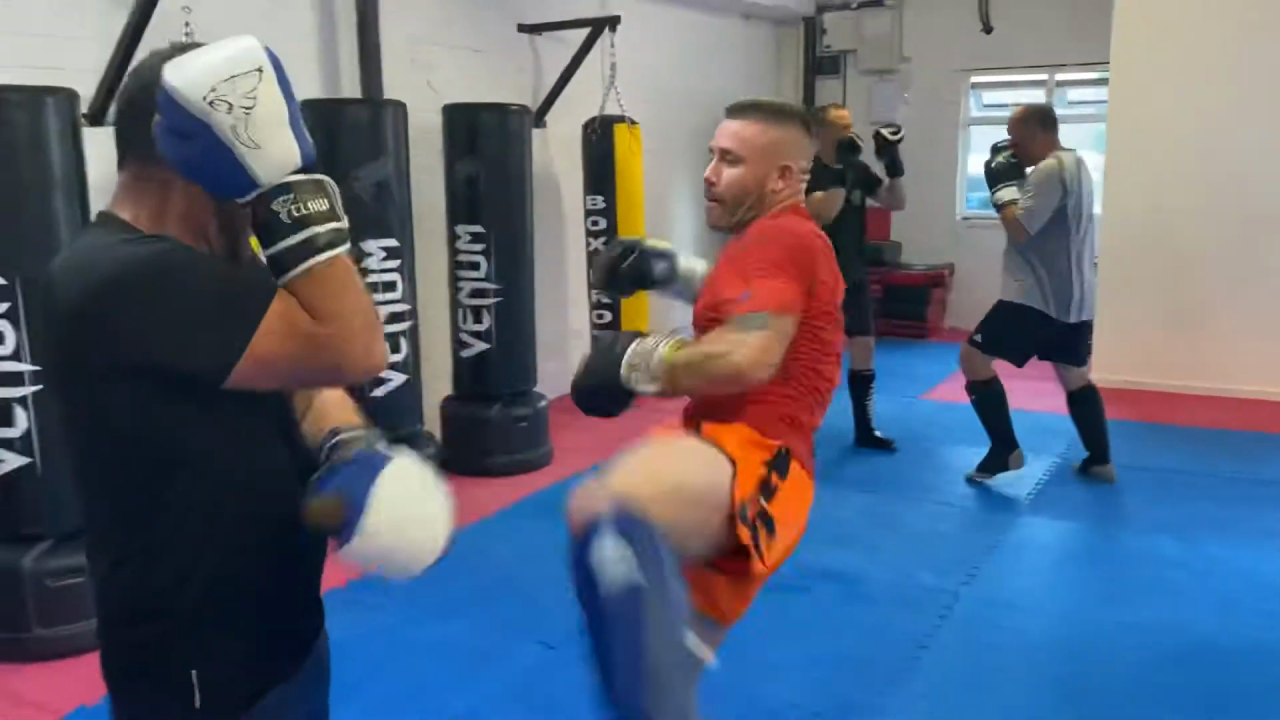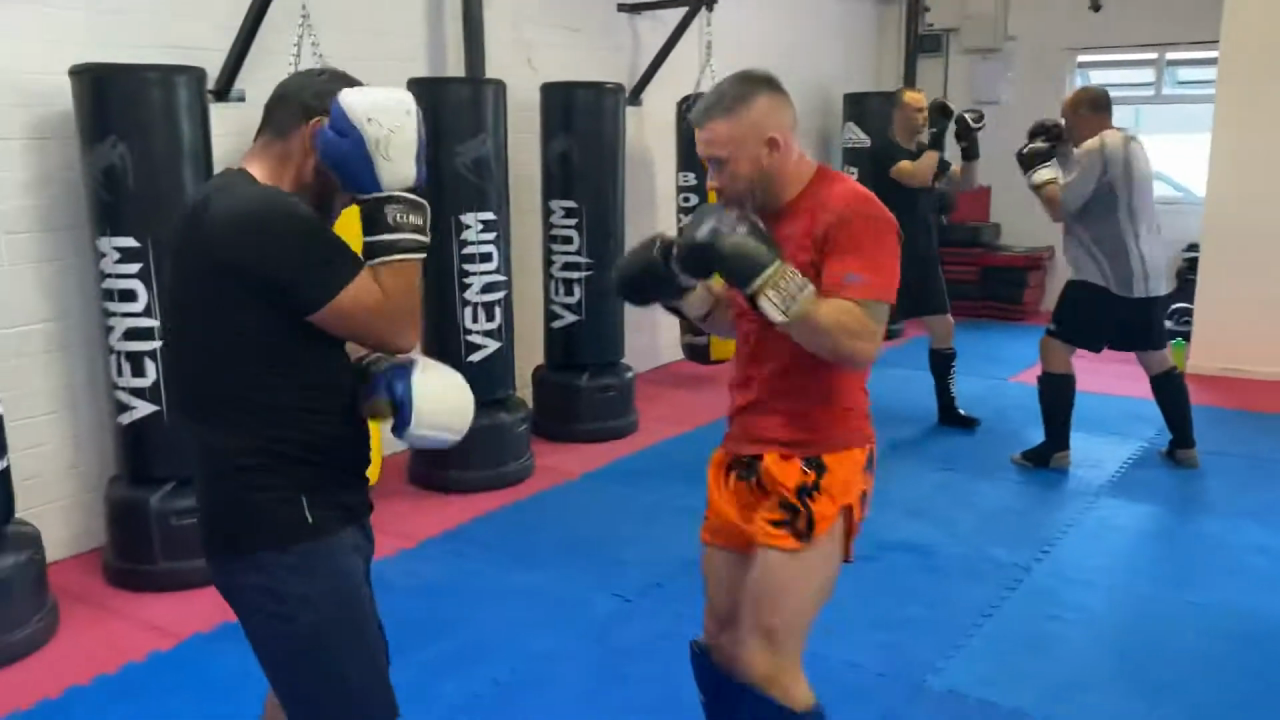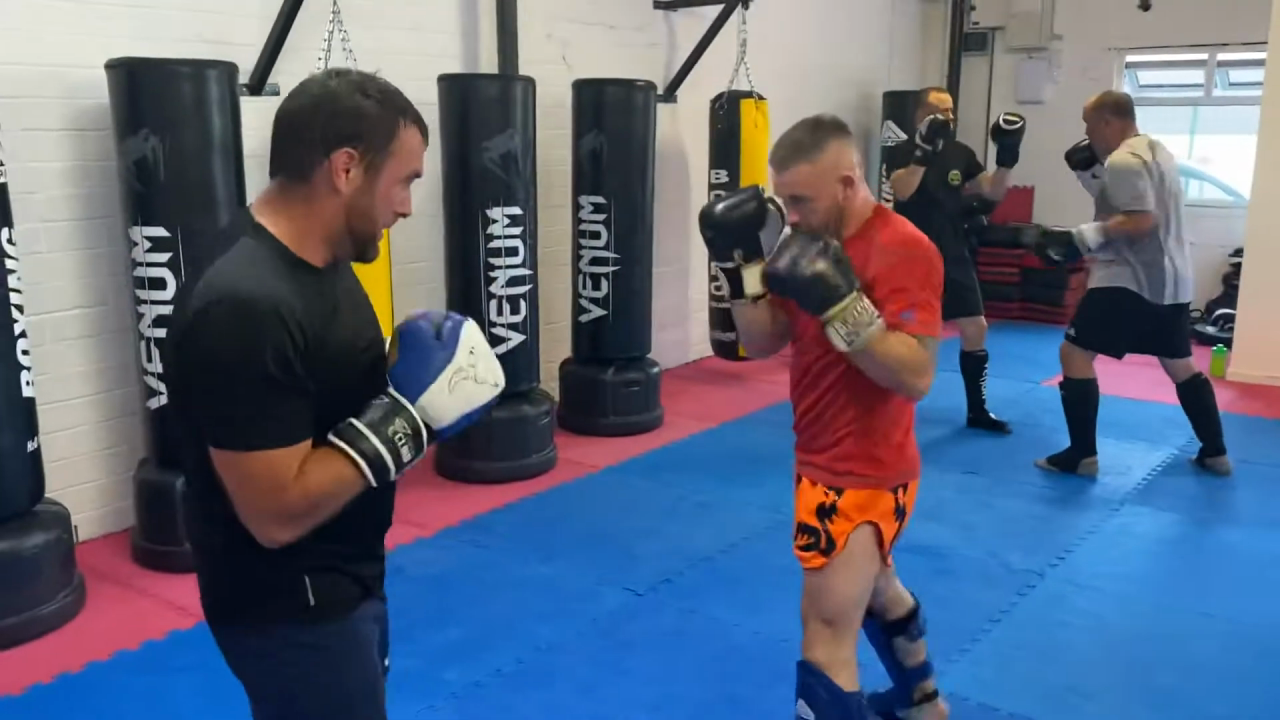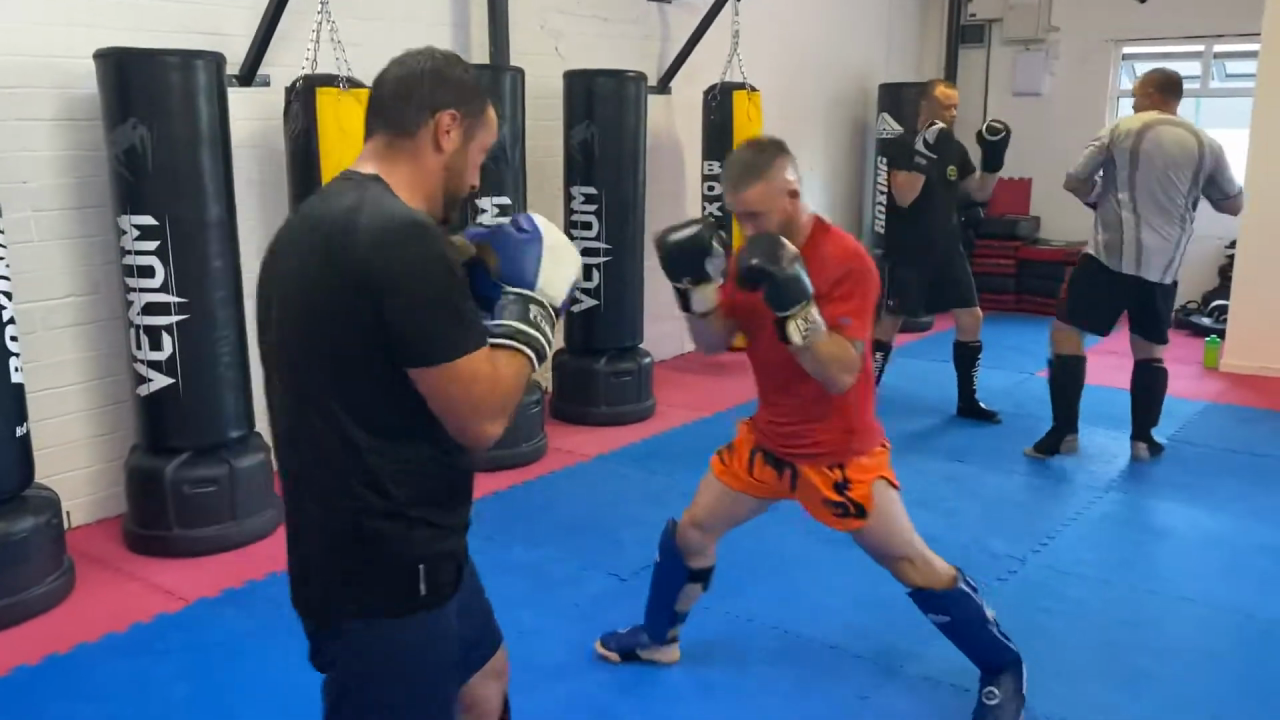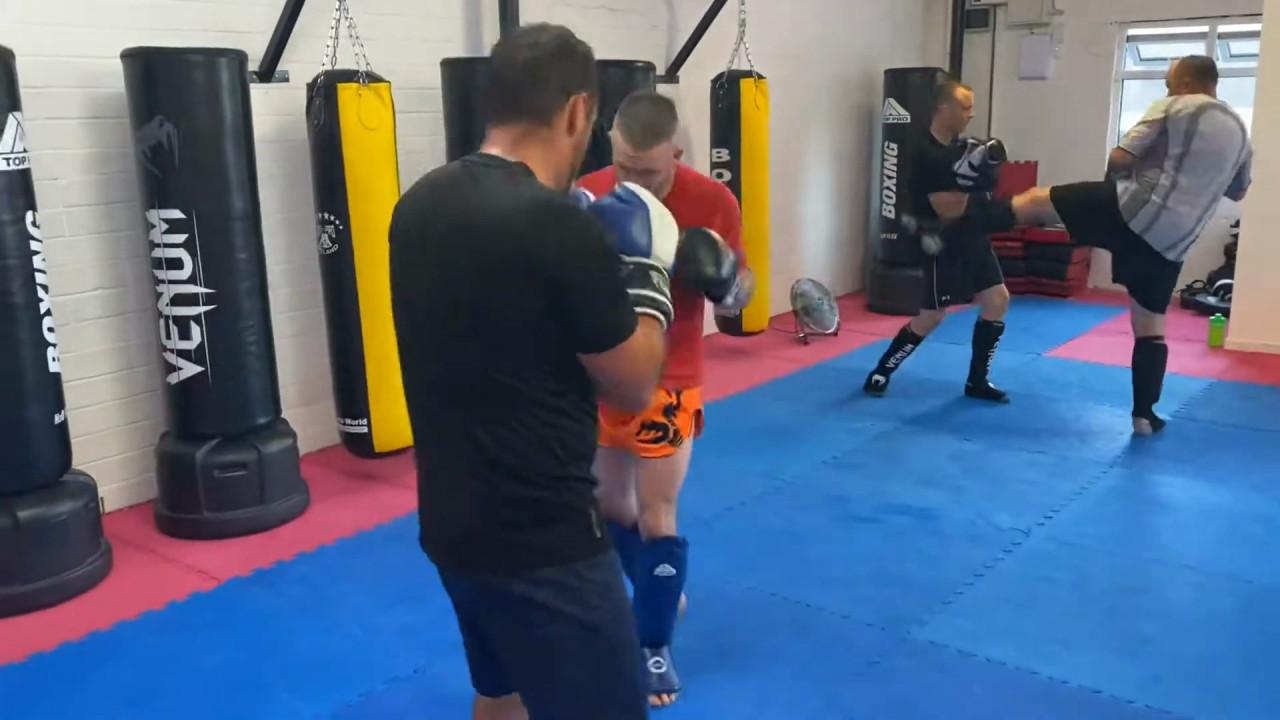
dt=0.5s
person 1, frame 1
left shoulder: (208, 266)
right shoulder: (119, 282)
left elbow: (309, 381)
right elbow: (346, 353)
left wrist: (354, 456)
right wrist: (285, 181)
person 1, frame 2
left shoulder: (257, 213)
right shoulder: (261, 221)
left elbow: (315, 355)
right elbow: (393, 326)
left wrist: (375, 379)
right wrist: (393, 191)
left hip: (302, 513)
right hip: (284, 527)
person 1, frame 3
left shoulder: (316, 258)
right shoulder: (246, 308)
right elbow: (278, 513)
left wrist: (411, 377)
right wrist: (407, 411)
left hip: (339, 571)
right hip: (292, 598)
person 1, frame 4
left shoulder: (319, 220)
right shoulder: (401, 238)
right elbow: (479, 418)
left wrist: (466, 285)
right wrist: (528, 297)
left hip: (395, 544)
right hip: (385, 564)
person 1, frame 5
left shoulder: (425, 203)
right shoulder: (555, 226)
right elbow: (633, 386)
right wrist: (643, 263)
left hip: (458, 514)
right hip: (540, 533)
person 2, frame 1
left shoulder: (783, 239)
right shoulder: (768, 245)
left elbow: (748, 359)
left wrist: (637, 363)
right wrist: (665, 265)
left hip: (750, 467)
right hip: (706, 497)
left knee: (605, 509)
person 2, frame 2
left shoulder: (851, 213)
right shoulder: (754, 211)
left elbow: (860, 342)
left wrist: (763, 271)
right wrist: (687, 294)
left hip: (818, 460)
right hip: (747, 453)
left knee: (766, 663)
right knee: (721, 638)
person 2, frame 3
left shoulder: (904, 251)
right shoulder: (817, 246)
left elbow: (913, 377)
right elbow: (759, 343)
left wrist: (839, 302)
right wrist: (740, 262)
left hip: (864, 476)
right hip: (825, 463)
left knee: (824, 647)
right knee: (869, 586)
person 2, frame 4
left shoulder: (846, 263)
right shoulder: (748, 254)
left elbow: (840, 375)
right elbow: (713, 340)
left wrist: (791, 304)
right wrist: (695, 279)
left hip: (841, 451)
right hip: (768, 437)
left knee: (913, 567)
right knee: (690, 531)
left ankle: (1001, 665)
right ankle: (657, 635)
person 2, frame 5
left shoulder: (710, 200)
right shoulder: (587, 197)
left elbow: (742, 292)
left wrist: (722, 277)
left hip: (668, 383)
left knee: (656, 516)
right knee: (610, 501)
left ankle: (654, 647)
right ankle: (662, 595)
person 3, frame 1
left shoulder: (1050, 170)
right shoulder: (1071, 164)
left elbow: (1019, 230)
left wrist: (1003, 186)
right wrist: (1014, 176)
left hip: (1036, 296)
right hip: (1072, 296)
left knee: (973, 359)
right knee: (1074, 376)
left ankle: (1004, 450)
right ankle: (1100, 460)
person 3, frame 2
left shoulder: (1098, 149)
right shoulder: (1125, 145)
left elbow: (1058, 208)
left wrist: (1039, 166)
right wrist: (1049, 151)
left hip: (1103, 278)
right hip: (1145, 279)
left knee: (1054, 350)
right knee: (1155, 359)
left ankle: (1055, 449)
right ankle: (1184, 445)
person 3, frame 3
left shoulder: (1124, 161)
right shoulder: (1154, 151)
left elbow: (1142, 221)
left wrist: (1078, 238)
right wrist: (1087, 173)
left hip: (1130, 283)
right hip: (1171, 283)
left knee: (1074, 354)
right knee: (1180, 365)
left ankle: (1082, 454)
right ankle: (1216, 451)
person 3, frame 4
left shoulder: (1123, 130)
right shoulder: (1206, 145)
left elbow: (1075, 184)
right elbow: (1232, 205)
left wrist: (1094, 191)
left hip: (1110, 256)
right hip: (1162, 267)
left knee: (1067, 335)
right knee: (1149, 351)
left ankle: (1063, 432)
right ankle: (1142, 438)
person 3, frame 5
left shoulder: (1173, 108)
right shoulder: (1240, 132)
left elbow: (1121, 159)
right elbow: (1238, 190)
left wrist: (1118, 169)
left hip: (1132, 212)
right hip: (1170, 241)
left knee: (1033, 201)
right knee: (1150, 326)
right ankle: (1145, 414)
person 4, frame 1
left shoulder: (855, 167)
right shoulder: (811, 172)
left elbow: (896, 203)
right elbow: (824, 215)
left wrist: (892, 162)
right wrist: (845, 173)
left hip: (853, 276)
left knee: (864, 349)
left ankle: (864, 429)
person 4, frame 2
left shoulder: (927, 150)
right shoulder: (884, 152)
left elbow: (965, 184)
right elbow: (919, 178)
left wrist: (970, 148)
right wrist: (938, 135)
left hip: (923, 258)
left knee: (943, 328)
left ankle: (948, 408)
person 4, frame 3
left shoulder: (961, 153)
right shoulder: (902, 153)
left elbow: (995, 192)
right elbow: (901, 192)
left wrist: (1007, 154)
right wrist: (924, 149)
left hip: (954, 258)
left knee: (975, 329)
left ankle: (978, 411)
person 4, frame 4
left shoulder: (954, 148)
right shoulder: (903, 146)
left elbow: (980, 194)
right elbow: (901, 197)
left wrist: (993, 159)
right wrist: (923, 153)
left hip: (947, 251)
right hip: (908, 254)
left knee: (970, 321)
right knee: (891, 321)
left ankle: (968, 401)
person 4, frame 5
left shoulder: (955, 143)
right shoulder: (927, 157)
right elbow: (949, 213)
left wrist: (981, 170)
right wrist: (967, 177)
left hip: (971, 237)
right hip: (945, 245)
left knee: (998, 300)
right knee: (932, 317)
left ankle: (977, 381)
right ankle: (881, 371)
